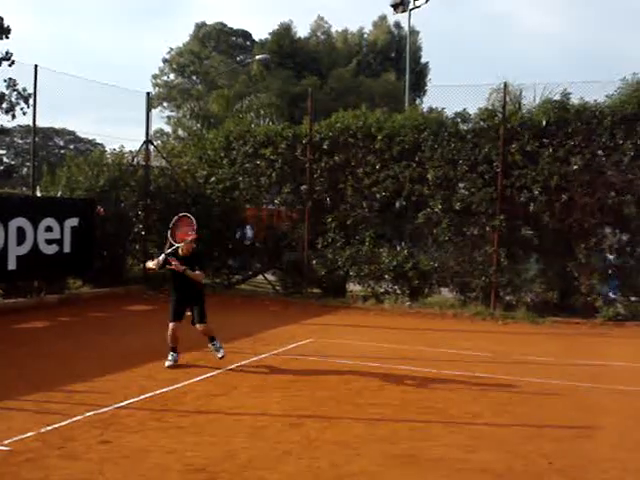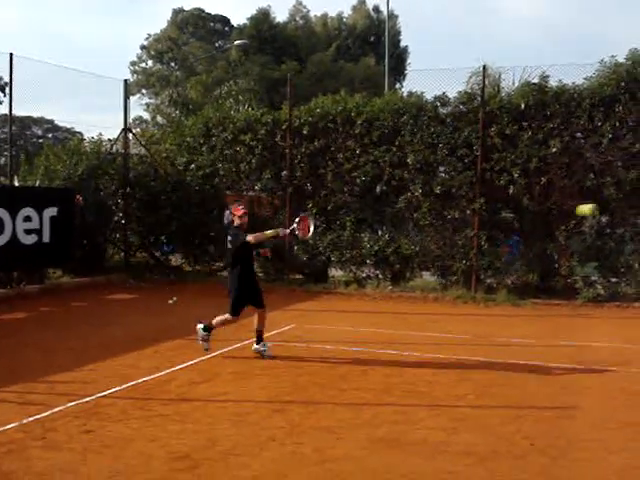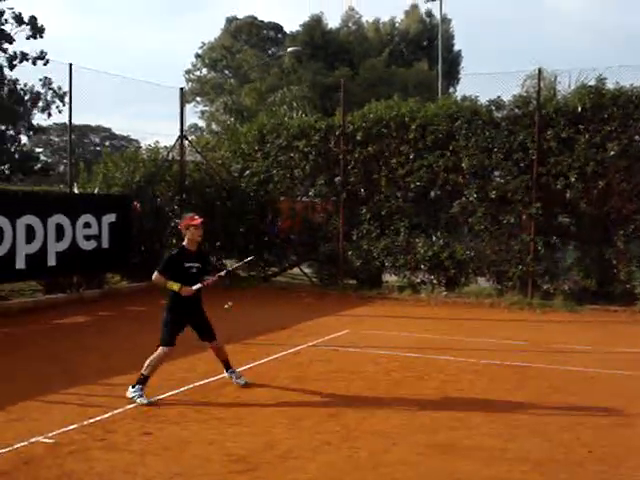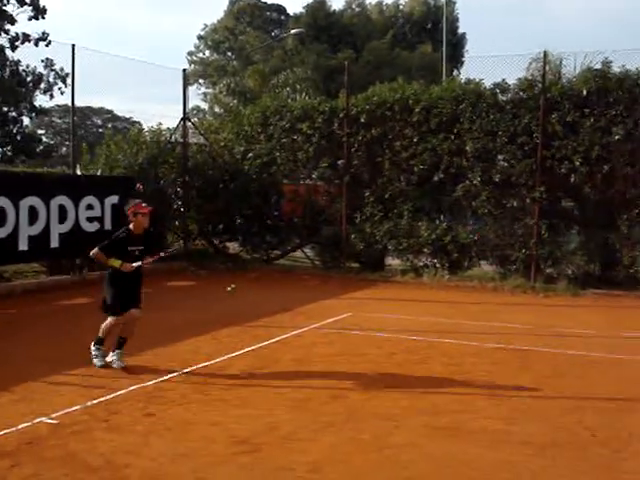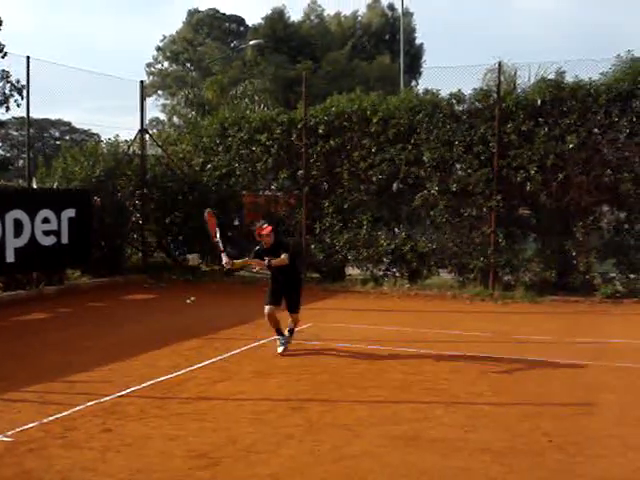
dt=1s
person 1, frame 1
left shoulder: (196, 256)
right shoulder: (170, 256)
left elbow: (200, 278)
right elbow: (149, 264)
left wrist: (183, 268)
right wrist: (155, 263)
left hip: (195, 295)
right hip: (178, 296)
left knee: (202, 327)
right knee: (173, 327)
left ankle: (213, 341)
right ankle: (173, 354)
person 1, frame 2
left shoulder: (242, 232)
right shoulder: (235, 232)
right elbow: (252, 239)
right wrist: (276, 232)
left hip: (249, 278)
right hip: (238, 281)
left knee: (261, 311)
right knee: (233, 316)
left ankle: (259, 344)
right ankle: (205, 328)
person 1, frame 3
left shoulder: (201, 255)
right shoulder: (176, 255)
left elbow: (207, 278)
right elbow: (156, 277)
left wrist: (211, 280)
right wrist: (178, 288)
left hip: (195, 307)
right hip: (175, 309)
left knee: (214, 343)
right knee: (164, 350)
left ankle: (230, 371)
right ankle: (137, 387)
person 1, frame 4
left shoulder: (147, 236)
right shoulder: (121, 237)
left elbow: (148, 255)
right elbow: (95, 254)
left wrist: (147, 259)
right wrist: (117, 264)
left hip: (134, 280)
right hip: (116, 281)
left knee: (134, 315)
right knee: (114, 319)
left ankle: (116, 352)
right ankle: (97, 346)
person 1, frame 5
left shoulder: (282, 244)
right shoulder: (259, 250)
left elbow: (285, 260)
right elbow: (251, 262)
left wrist: (267, 263)
right wrist: (229, 262)
left hip: (293, 282)
right hip: (276, 281)
left knee: (294, 316)
right knee: (269, 311)
left ankle: (289, 334)
right ankle: (281, 337)
